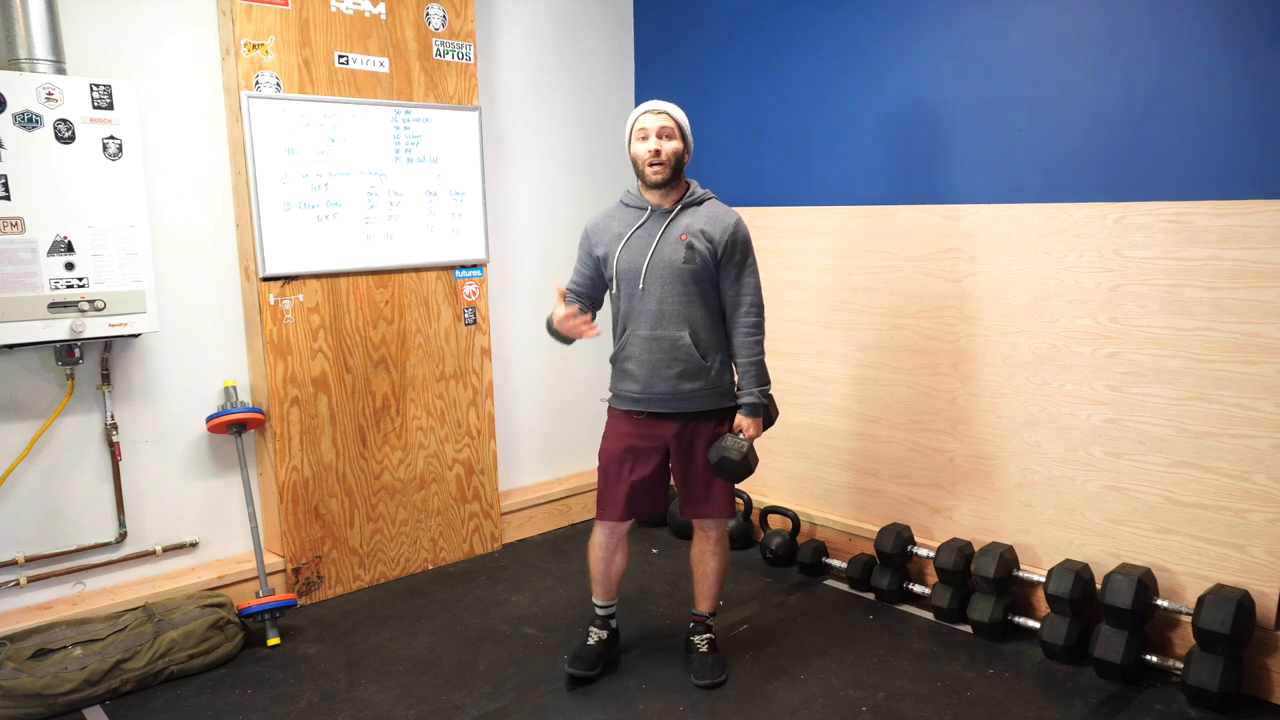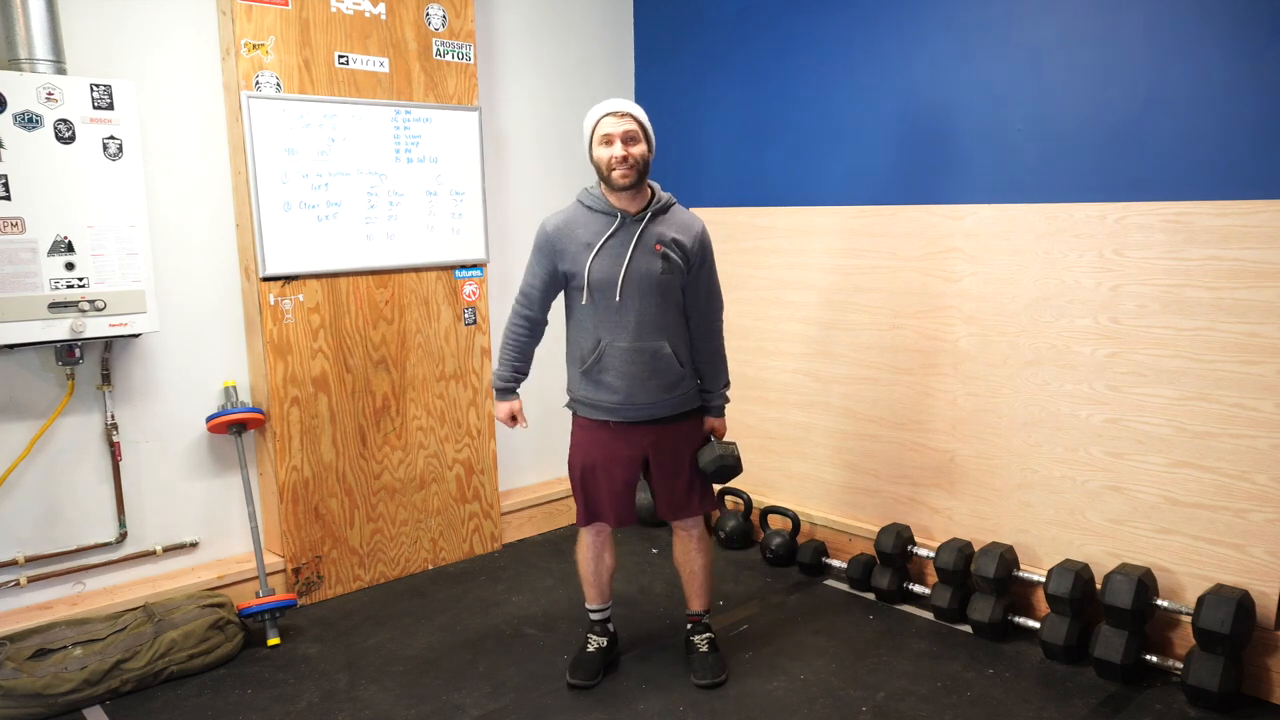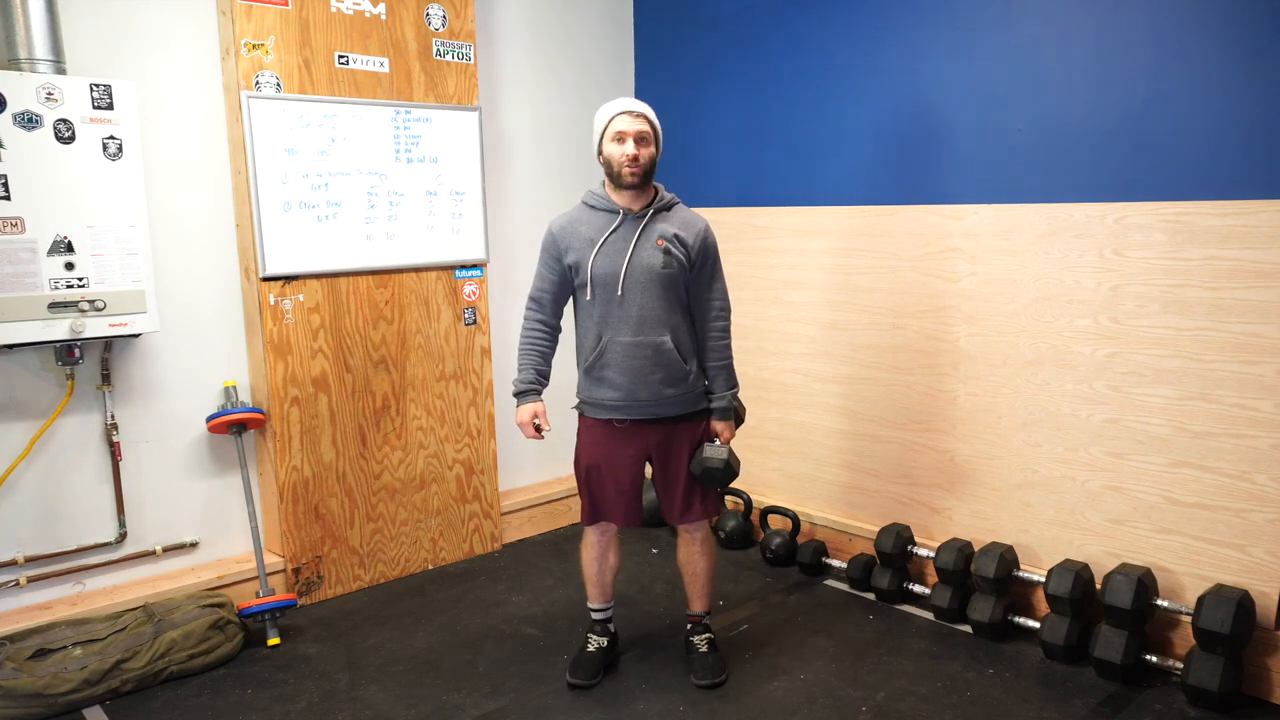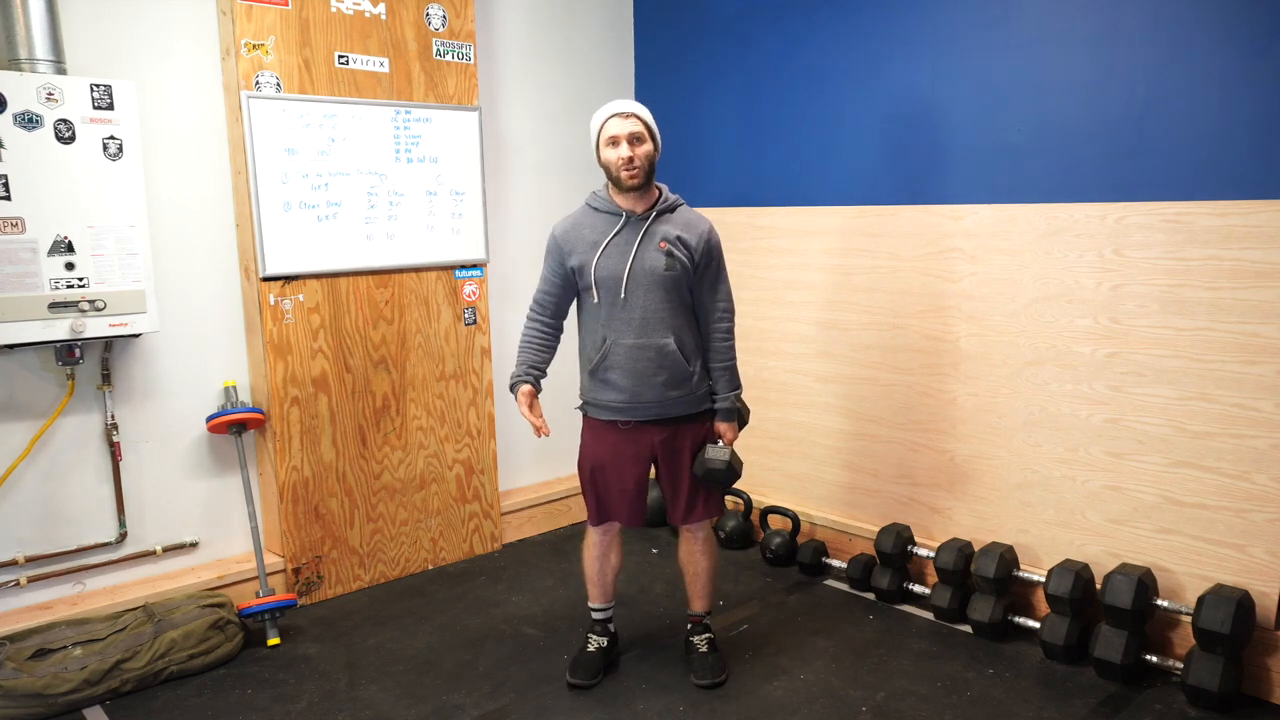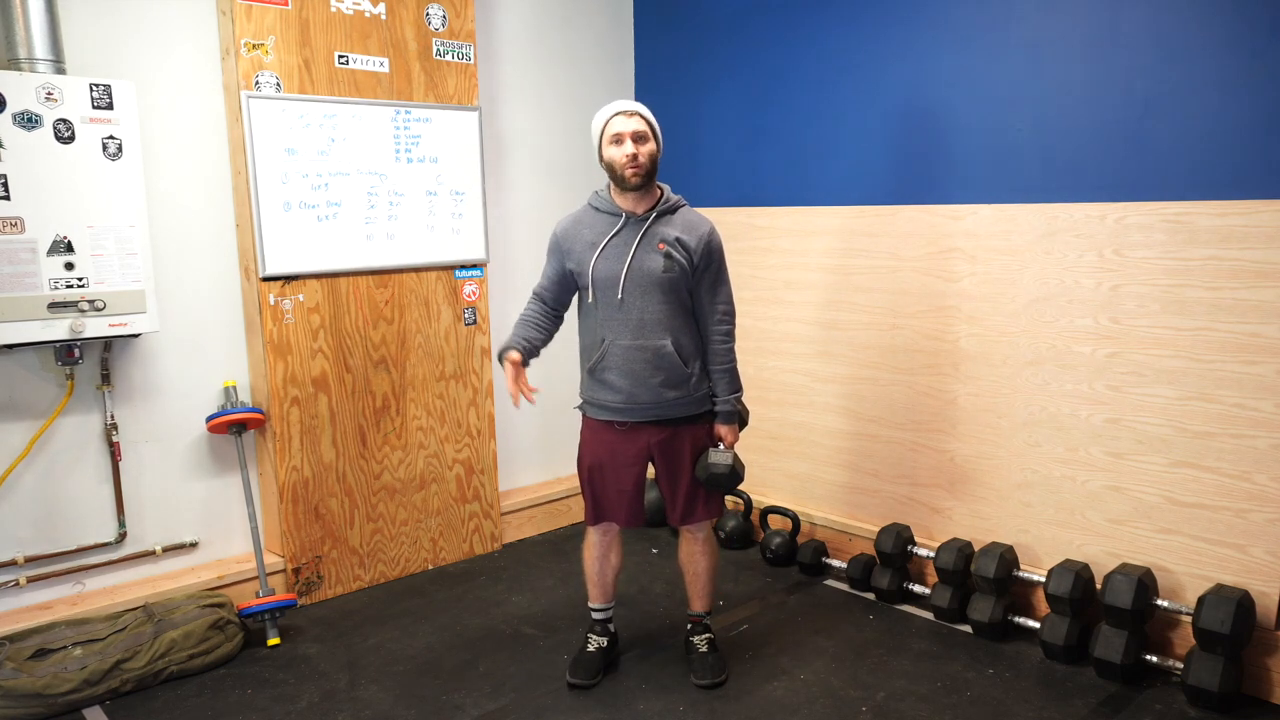
dt=1s
person 1, frame 1
left shoulder: (722, 224)
right shoulder: (603, 227)
left elbow: (746, 319)
right elbow: (581, 300)
left wrist: (751, 401)
right wrist: (559, 321)
left hip: (707, 408)
right hip: (631, 408)
left knee: (710, 522)
right knee: (610, 523)
left ankle: (701, 630)
right ankle: (603, 627)
person 1, frame 2
left shoulder: (687, 230)
right shoulder: (561, 231)
left elbow: (707, 325)
right elbow: (529, 313)
left wrist: (716, 402)
right wrist: (505, 385)
left hip: (678, 414)
right hip: (598, 416)
left knee: (689, 523)
right knee: (596, 526)
left ankle: (699, 631)
right ankle: (600, 633)
person 1, frame 3
left shoulder: (690, 229)
right shoulder: (568, 230)
left elbow: (714, 325)
right elbow: (541, 316)
left wrist: (722, 405)
right wrist: (528, 390)
left hip: (683, 413)
right hip: (604, 415)
left knee: (694, 525)
right knee: (601, 525)
left ankle: (699, 631)
right ankle: (600, 632)
person 1, frame 4
left shoulder: (694, 230)
right shoulder: (572, 233)
left elbow: (718, 324)
right elbow: (546, 314)
left wrist: (727, 406)
right wrist: (525, 377)
left hip: (687, 413)
right hip: (608, 415)
left knee: (696, 524)
right knee: (604, 524)
left ankle: (699, 632)
right ankle: (601, 633)
person 1, frame 5
left shoulder: (695, 231)
right shoulder: (572, 231)
left elbow: (718, 327)
right elbow: (546, 304)
left wrist: (727, 409)
right wrist: (514, 349)
left hip: (687, 414)
right hip: (607, 415)
left knee: (697, 525)
right knee: (604, 525)
left ankle: (700, 631)
right ankle: (600, 632)
